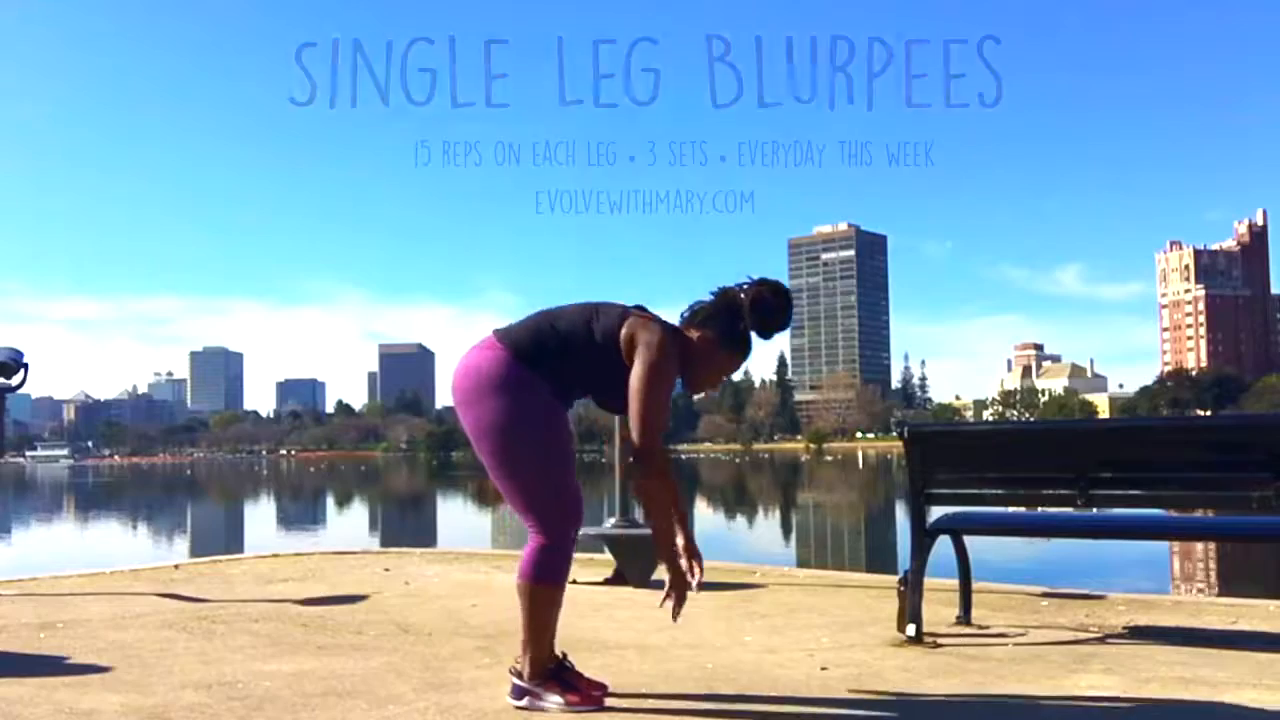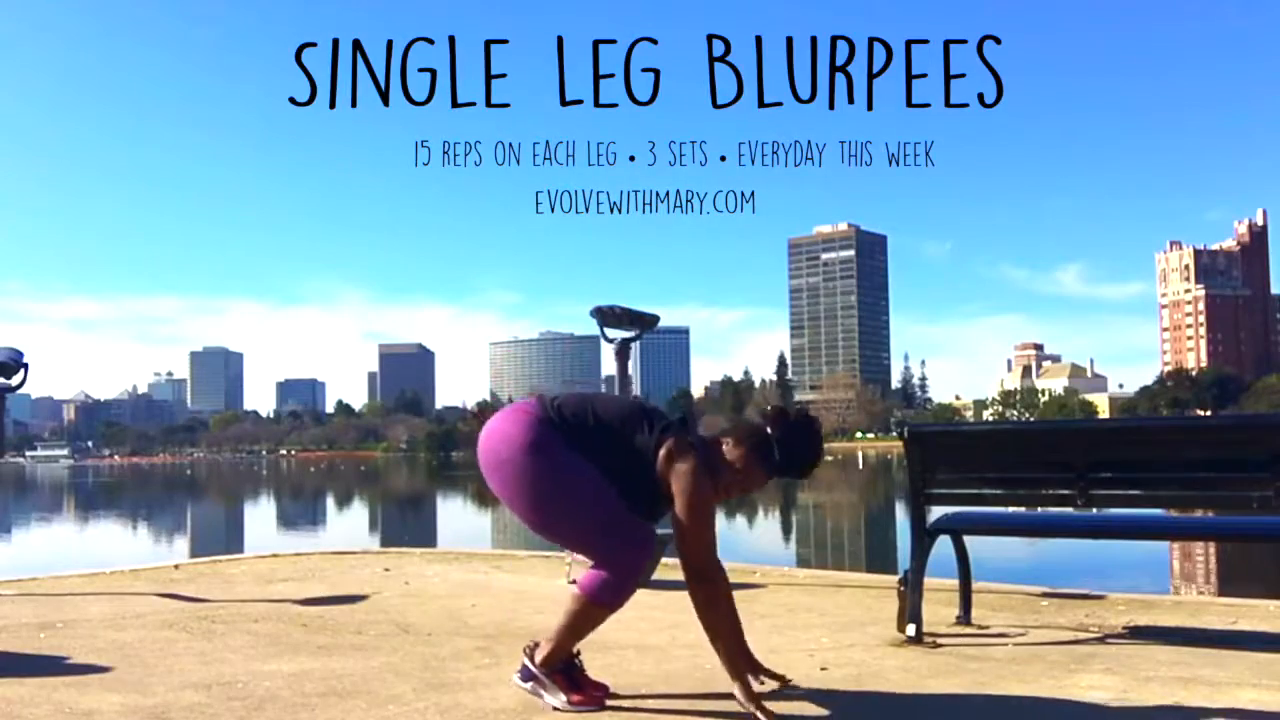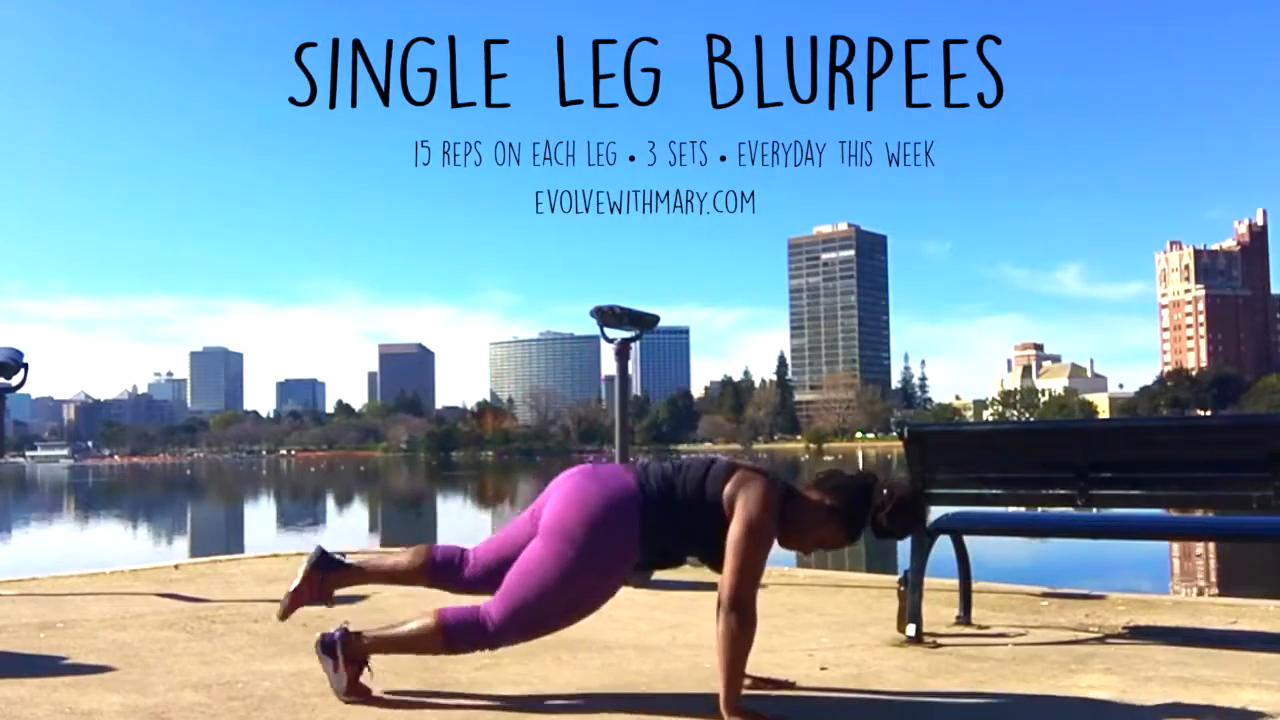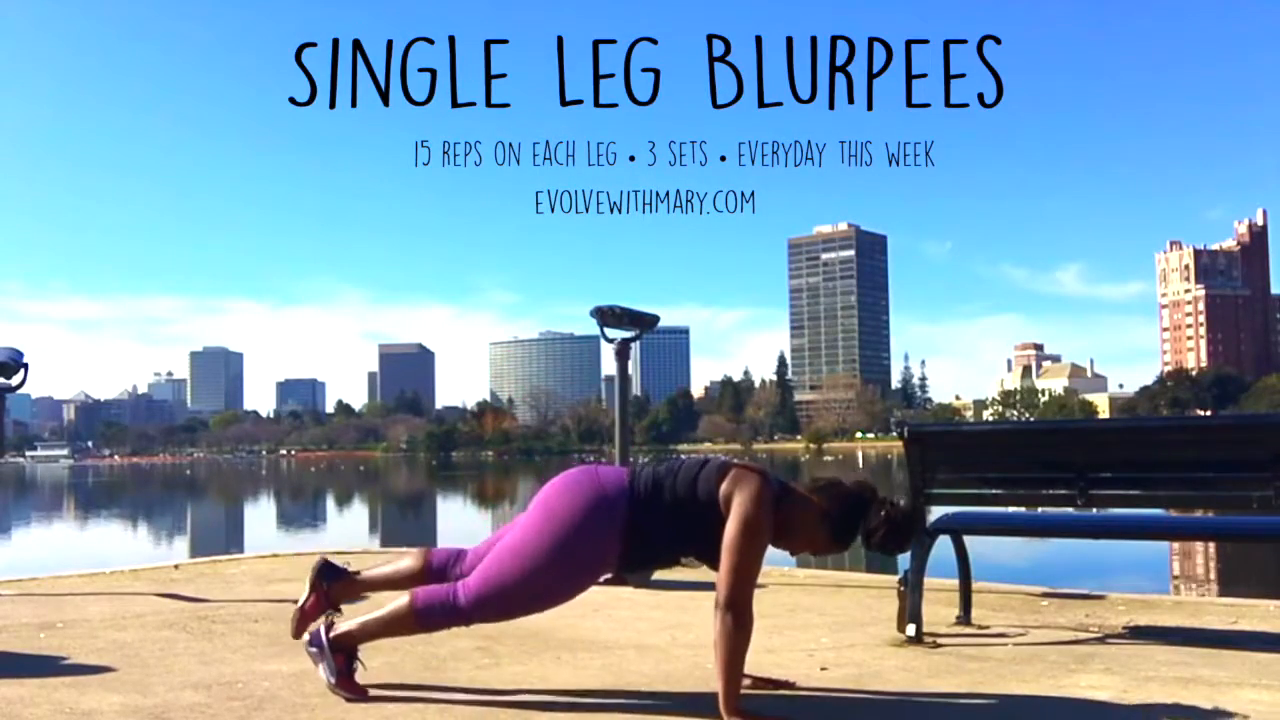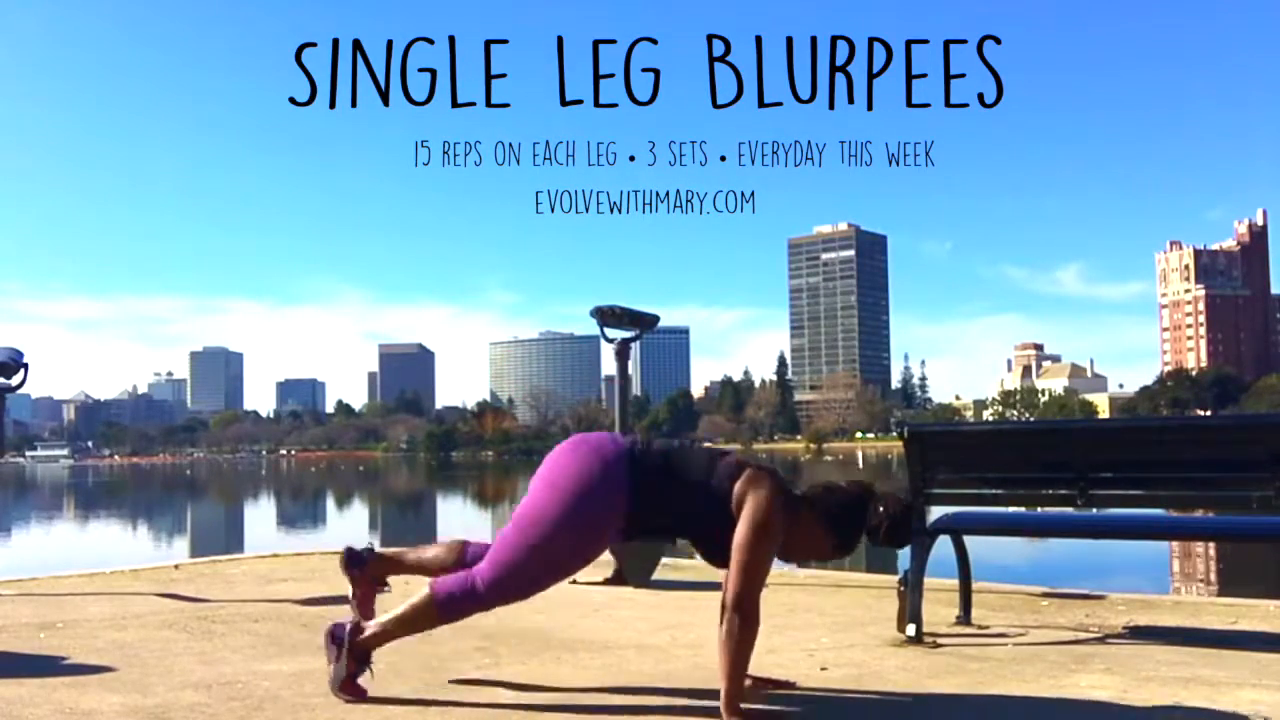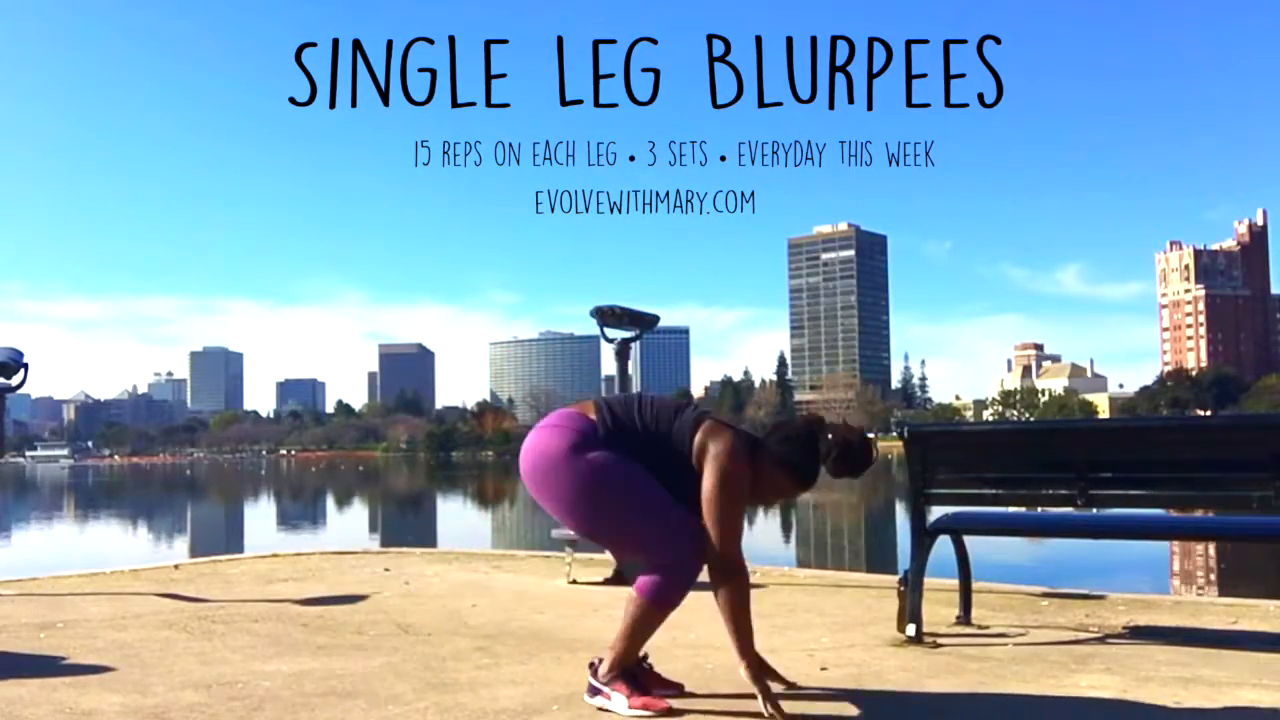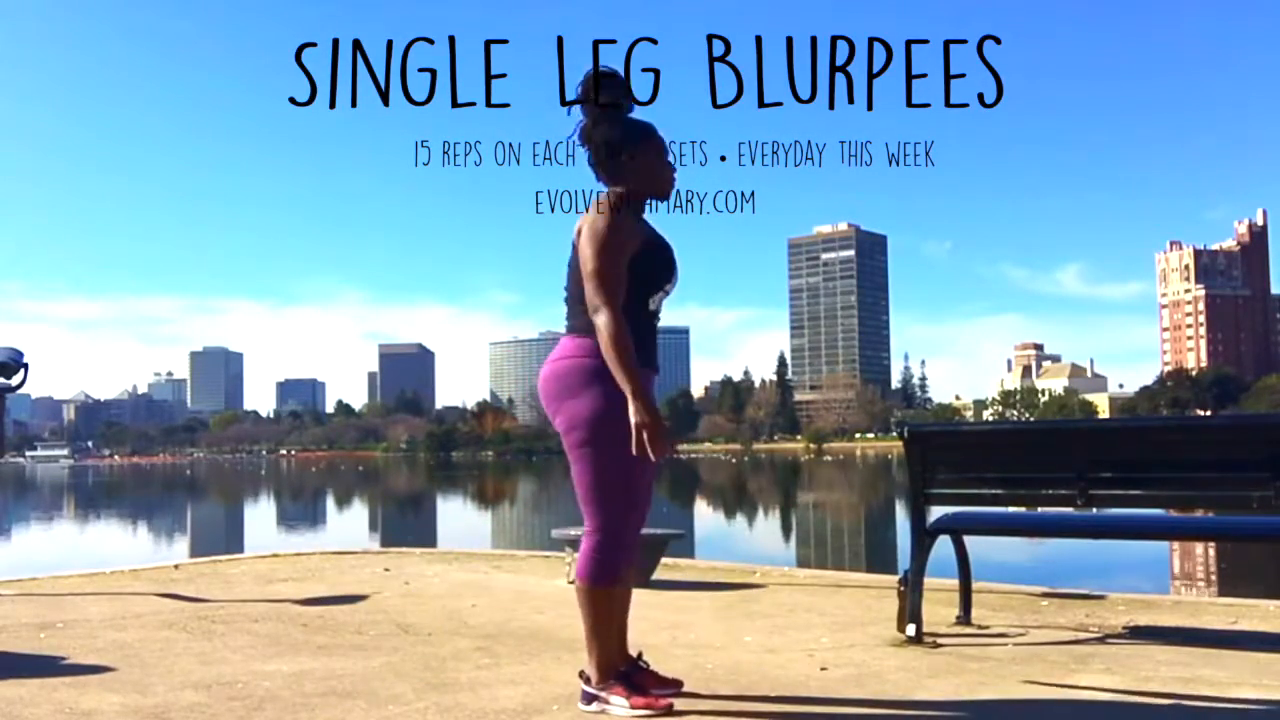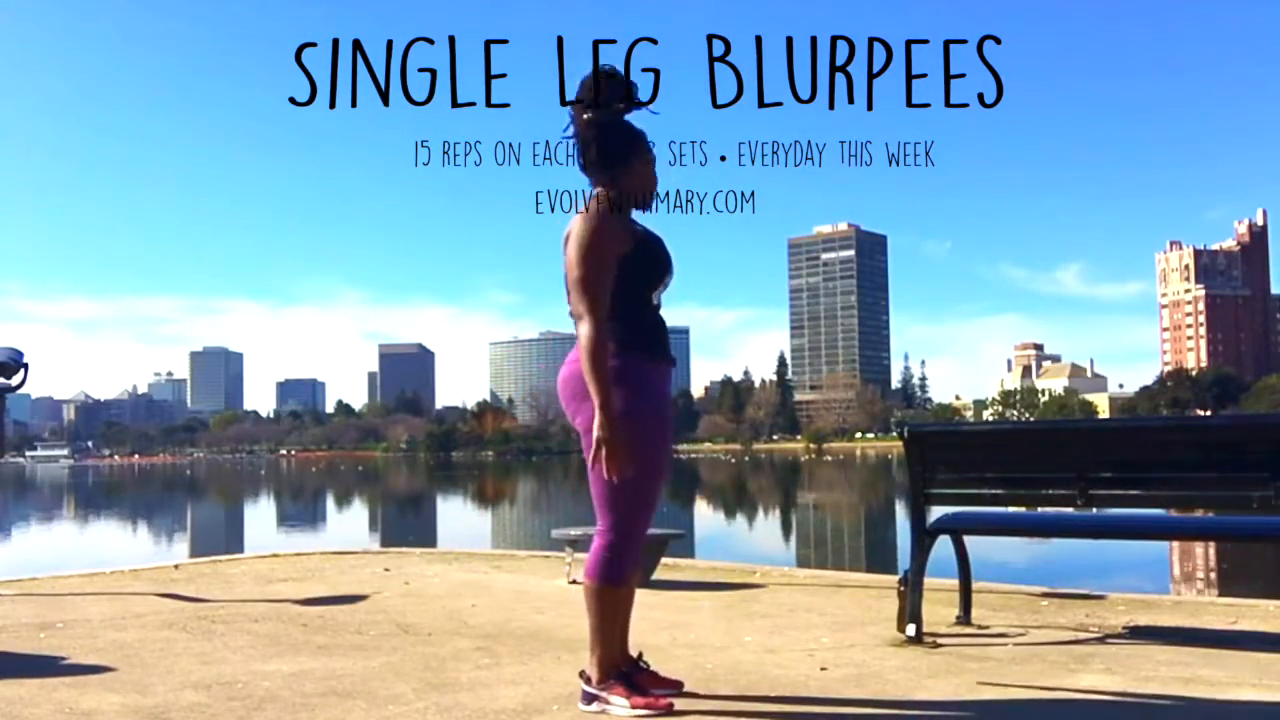
dt=0.5s
person 1, frame 1
left shoulder: (660, 354)
right shoulder: (658, 346)
left elbow: (651, 460)
right elbow: (647, 455)
left wrist: (677, 546)
right wrist: (675, 553)
left hip: (516, 383)
right hip: (496, 378)
left knee: (562, 520)
right knee: (556, 523)
left ankle: (543, 661)
right ankle: (531, 676)
person 1, frame 2
left shoulder: (695, 468)
right shoulder: (691, 467)
left elbow: (705, 574)
right elbow: (704, 579)
left wrist: (742, 659)
right wrist: (739, 676)
left hip: (537, 444)
right hip: (519, 442)
left knee: (626, 550)
right knee: (628, 556)
left ankle: (555, 658)
right ankle: (542, 663)
person 1, frame 3
left shoulder: (755, 501)
right shoulder: (765, 502)
left elbow: (731, 598)
right elbow: (736, 605)
left hip: (587, 495)
right hip: (599, 523)
left knee: (469, 569)
right knee: (497, 622)
left ankle: (331, 572)
right ankle: (350, 643)
person 1, frame 4
left shoulder: (754, 497)
right shoulder: (760, 501)
left elbow: (729, 597)
right elbow: (732, 605)
left hip: (586, 497)
right hip: (588, 523)
left knee: (465, 567)
right knee: (470, 597)
left ankle: (339, 582)
right ankle: (338, 636)
person 1, frame 5
left shoulder: (759, 507)
right shoulder: (769, 505)
left elbow: (735, 602)
right elbow: (737, 607)
left hip: (598, 472)
right hip: (596, 482)
left knee: (493, 560)
right knee: (493, 579)
left ankle: (372, 562)
right ankle: (360, 635)
person 1, frame 6
left shoulder: (730, 455)
right shoulder: (731, 459)
left elbow: (726, 565)
right elbow: (727, 566)
left wrist: (749, 656)
right wrist: (749, 662)
left hip: (577, 453)
right hip: (560, 451)
left knee: (681, 548)
right knee: (682, 553)
left ankle: (625, 663)
right ankle: (608, 674)
person 1, frame 7
left shoulder: (631, 224)
right shoulder: (610, 221)
right elbow: (605, 315)
left wrist: (638, 398)
right wrist: (639, 400)
left hip: (612, 384)
right hip: (592, 380)
left knee: (625, 531)
right knee: (608, 531)
left ankle: (619, 663)
person 1, frame 8
left shoulder: (619, 227)
right shoulder: (595, 224)
right elbow: (591, 325)
right wrist: (605, 413)
left hip: (638, 382)
right hip: (616, 382)
left knee: (629, 530)
right knee: (619, 530)
left ankle: (617, 663)
